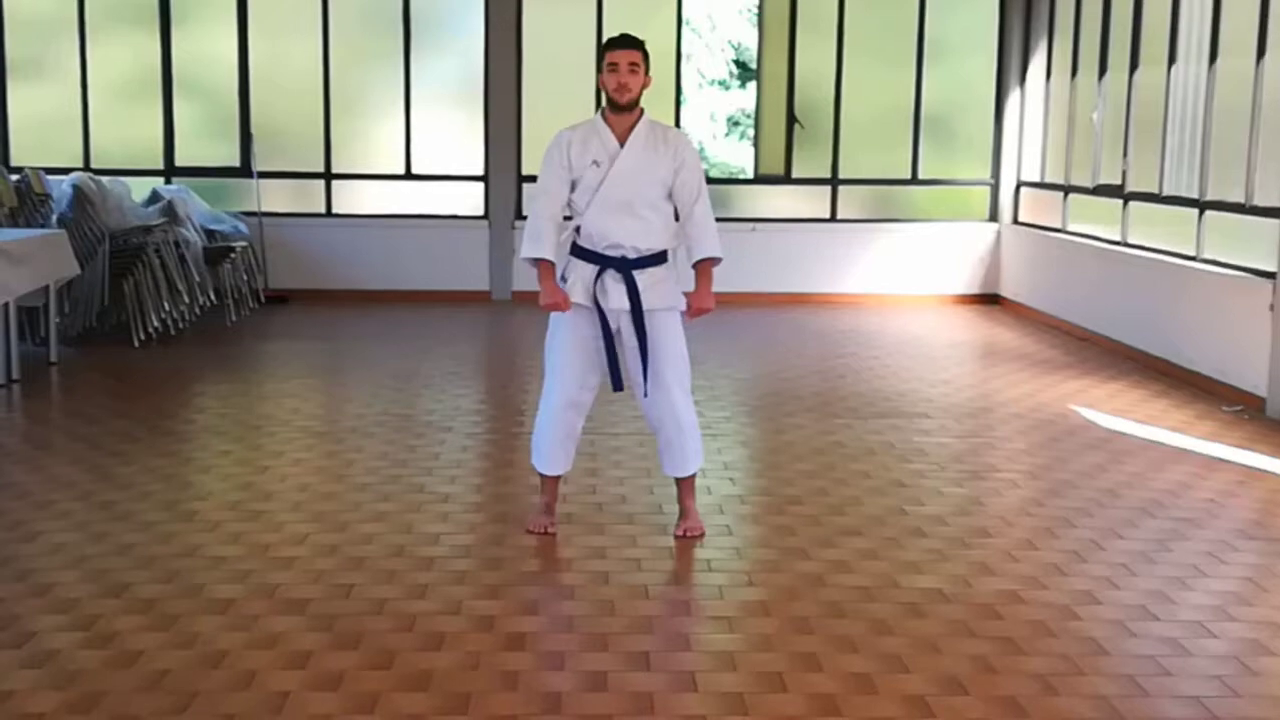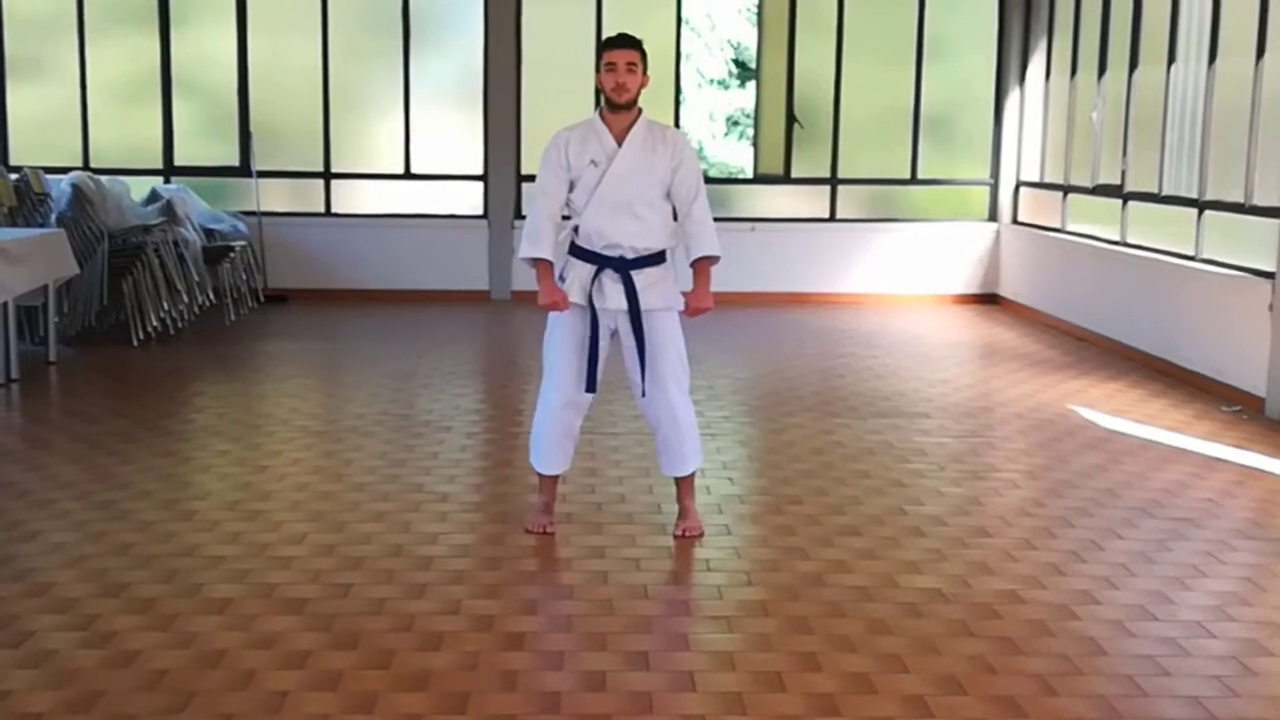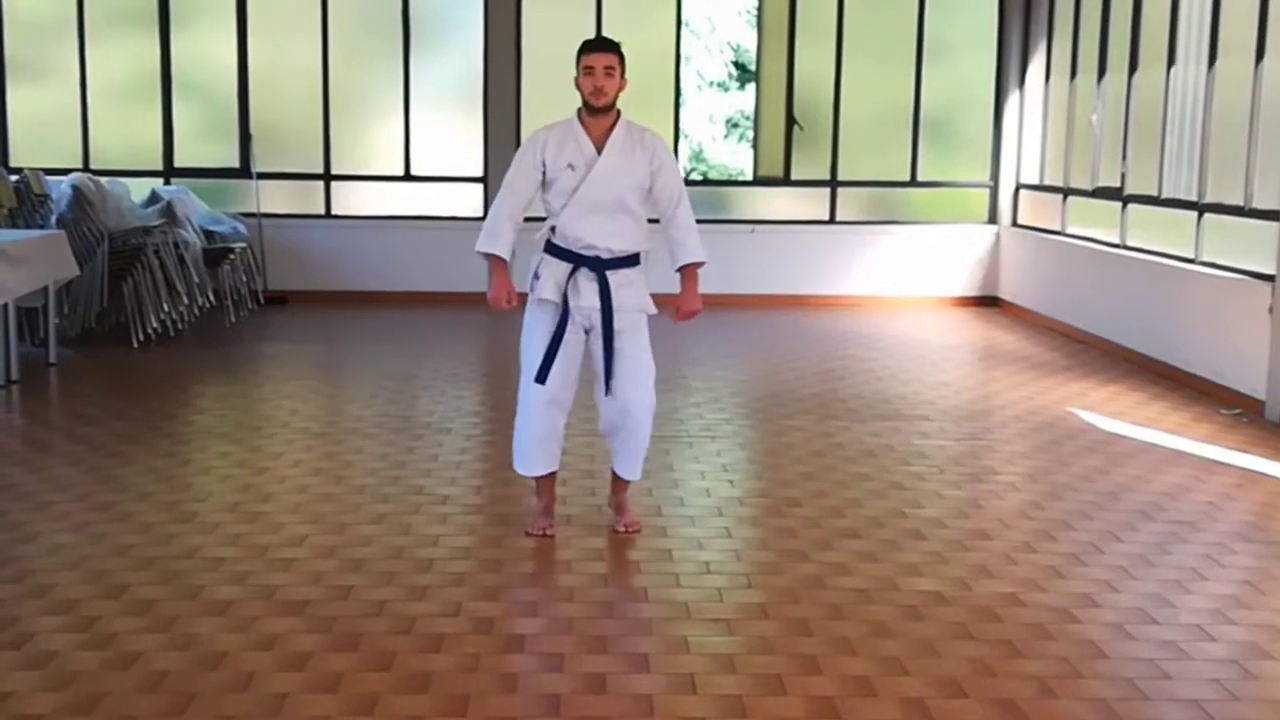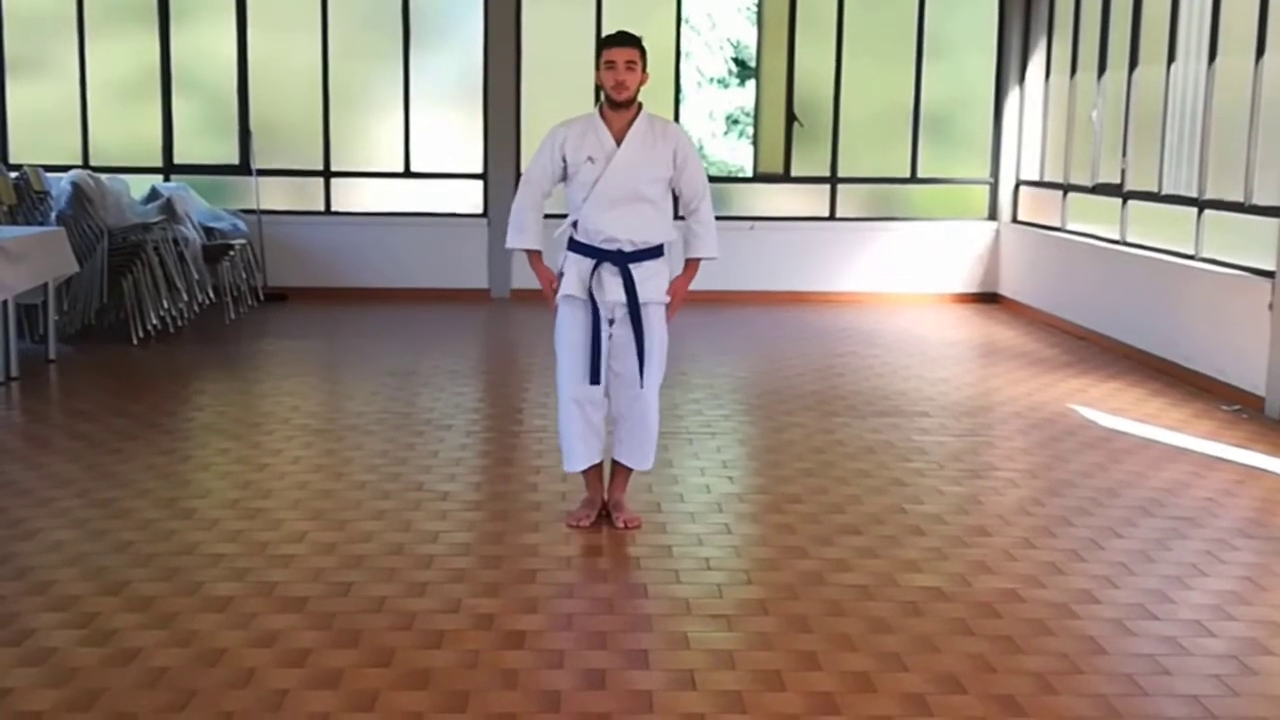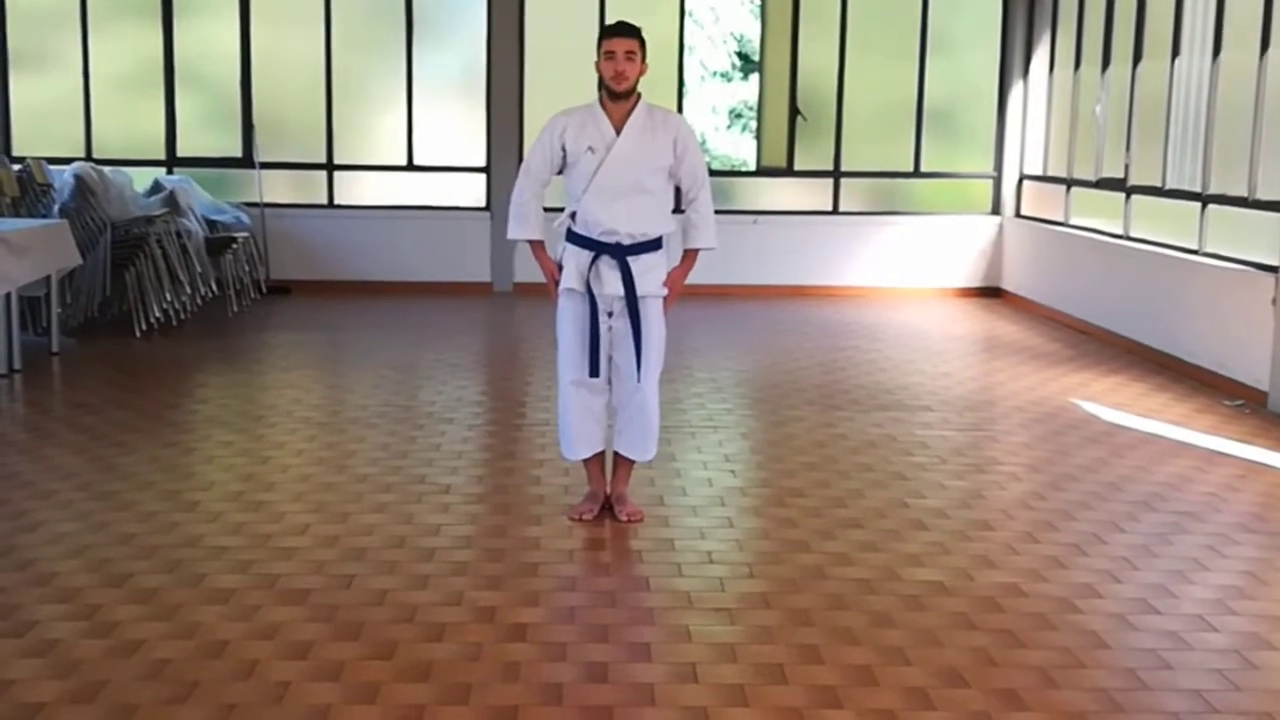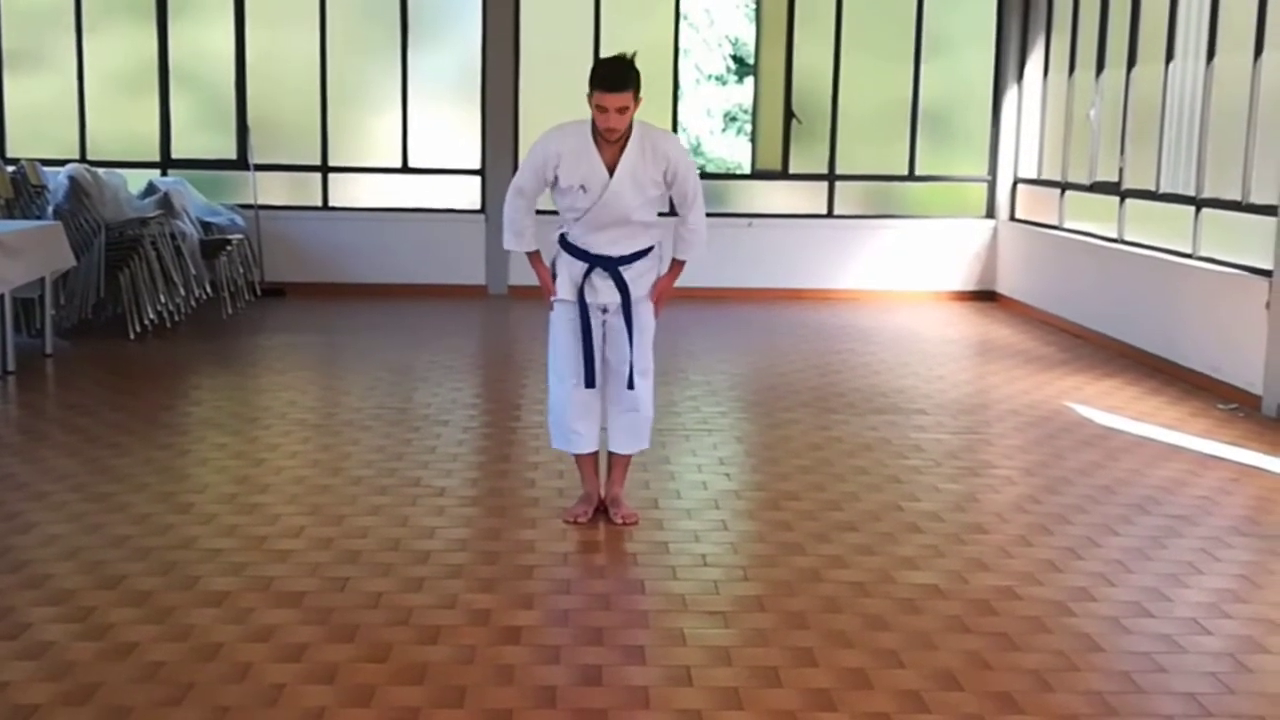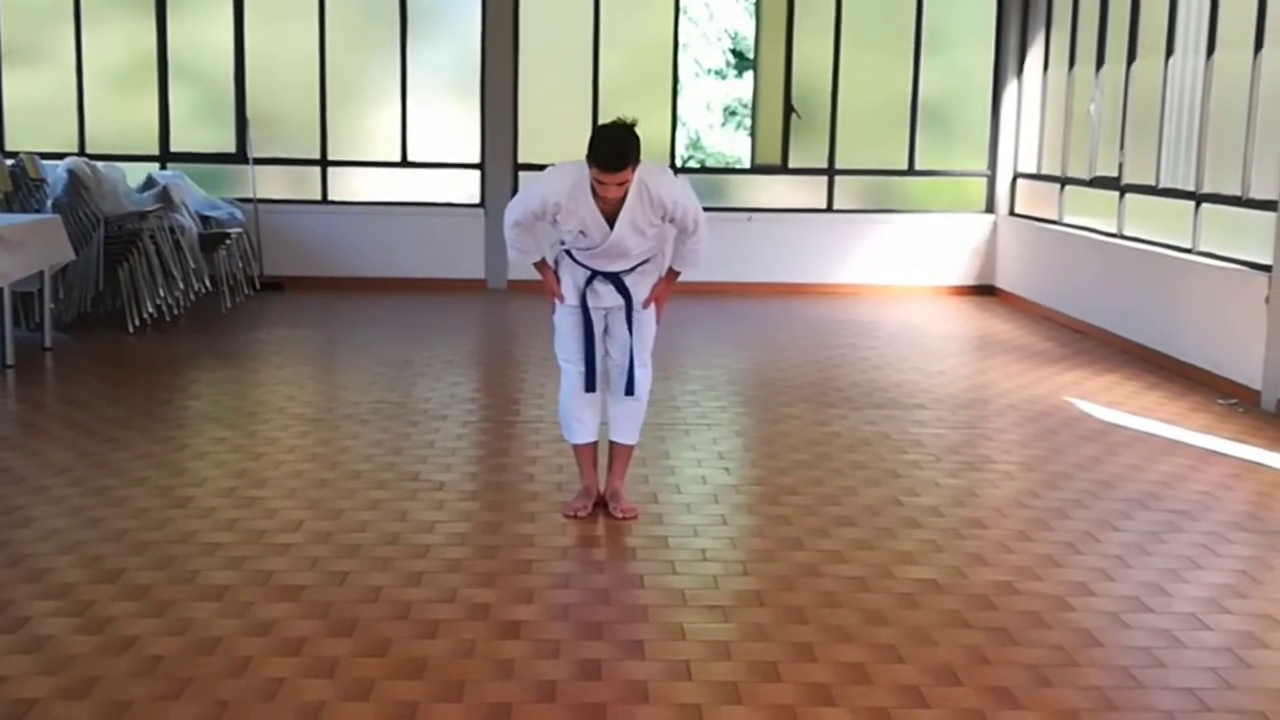
dt=0.7s
person 1, frame 1
left shoulder: (674, 145)
right shoulder: (570, 143)
left elbow: (696, 214)
right elbow: (545, 214)
left wrist: (703, 283)
right wrist: (547, 280)
left hip: (651, 283)
right hip: (584, 280)
left knee: (669, 395)
right knee: (563, 394)
left ankle: (687, 503)
right ankle: (548, 500)
person 1, frame 2
left shoulder: (671, 145)
right shoulder: (568, 143)
left elbow: (694, 213)
right elbow: (543, 213)
left wrist: (701, 282)
right wrist: (546, 280)
left hip: (649, 282)
right hip: (583, 279)
left knee: (668, 395)
right knee: (561, 393)
left ankle: (687, 503)
right ankle: (545, 499)
person 1, frame 3
left shoulder: (649, 147)
right shoulder: (545, 142)
left elbow: (677, 215)
right elbow: (508, 207)
left wrist: (690, 285)
right wrist: (498, 273)
left hip: (621, 283)
right hip: (558, 280)
left knee: (633, 399)
right knee: (542, 394)
left ankle: (620, 496)
right ankle: (545, 501)
person 1, frame 4
left shoulder: (671, 139)
right shoulder: (567, 136)
left elbow: (699, 206)
right elbow: (528, 199)
left wrist: (687, 275)
right wrist: (540, 268)
left hip: (646, 277)
right hip: (583, 276)
left knee: (638, 390)
right knee: (580, 387)
left ankle: (618, 494)
right ankle: (592, 492)
person 1, frame 5
left shoulder: (671, 128)
right shoulder: (566, 126)
left elbow: (698, 196)
right elbow: (528, 189)
left wrist: (685, 266)
right wrist: (543, 259)
left hip: (644, 268)
right hip: (582, 266)
left knee: (639, 380)
right knee: (581, 377)
left ankle: (621, 487)
right ankle: (595, 485)
person 1, frame 6
left shoulder: (666, 150)
right shoulder: (557, 145)
left elbow: (692, 211)
right elbow: (518, 200)
left wrist: (671, 276)
right wrist: (539, 267)
left hip: (637, 275)
right hip: (574, 274)
left knee: (632, 380)
right knee: (573, 379)
left ankle: (615, 489)
right ankle: (589, 488)
person 1, frame 7
left shoulder: (664, 189)
right shoulder: (555, 187)
left elbow: (694, 228)
right elbow: (516, 221)
left wrist: (669, 280)
right wrist: (546, 273)
left hip: (637, 281)
right hip: (576, 279)
left knee: (631, 375)
right knee: (578, 374)
left ankle: (615, 484)
right ankle: (588, 484)
